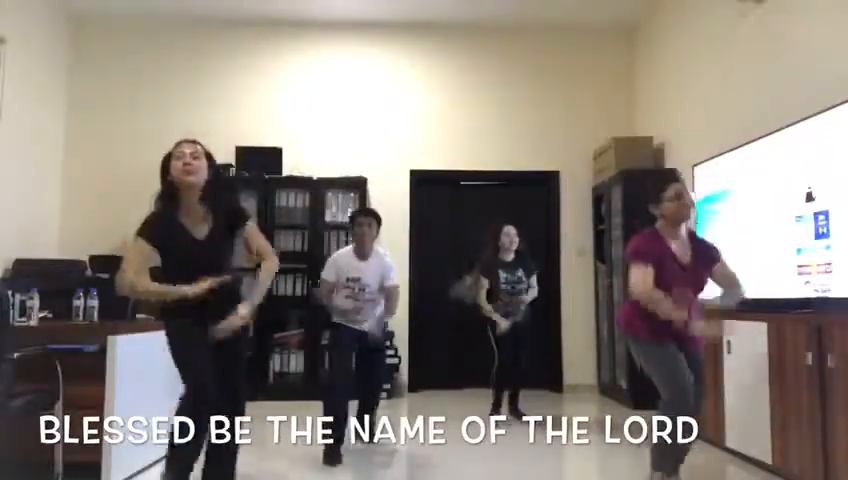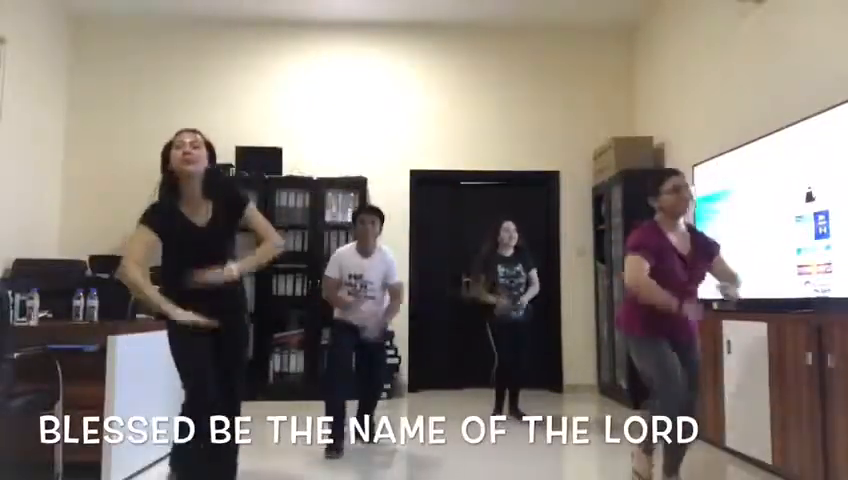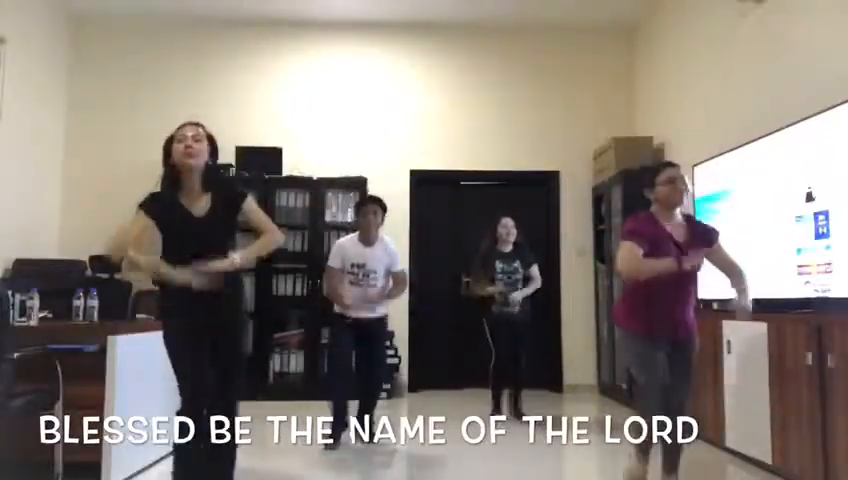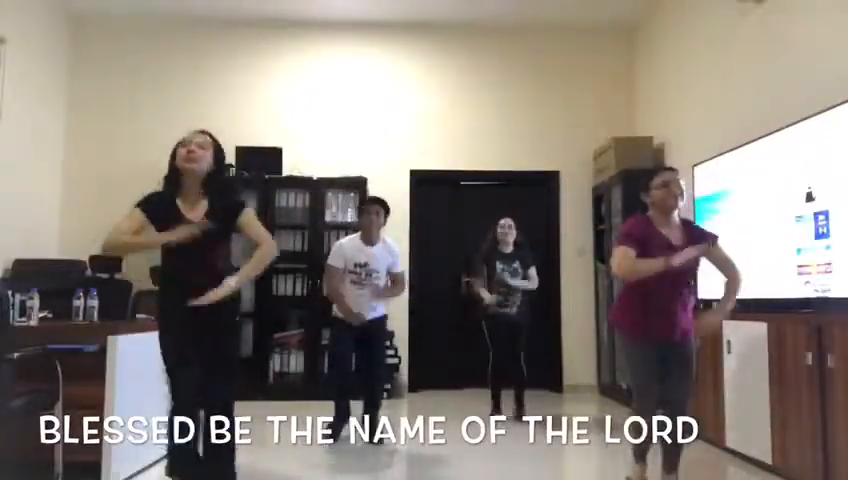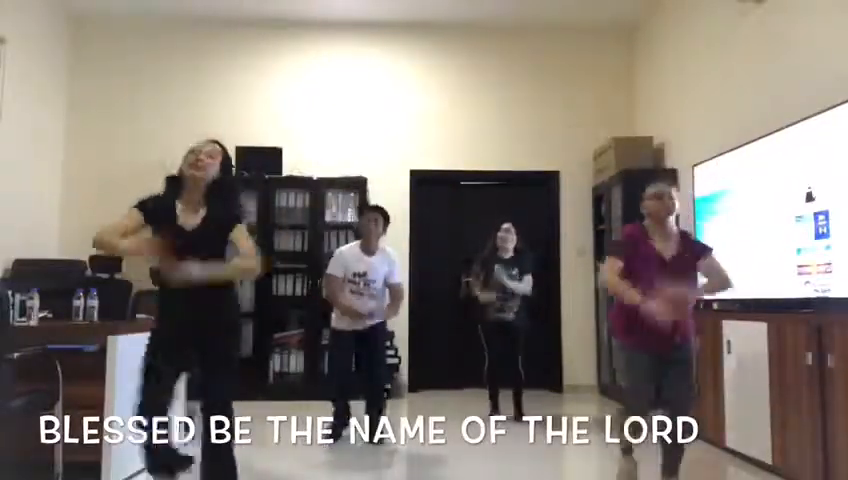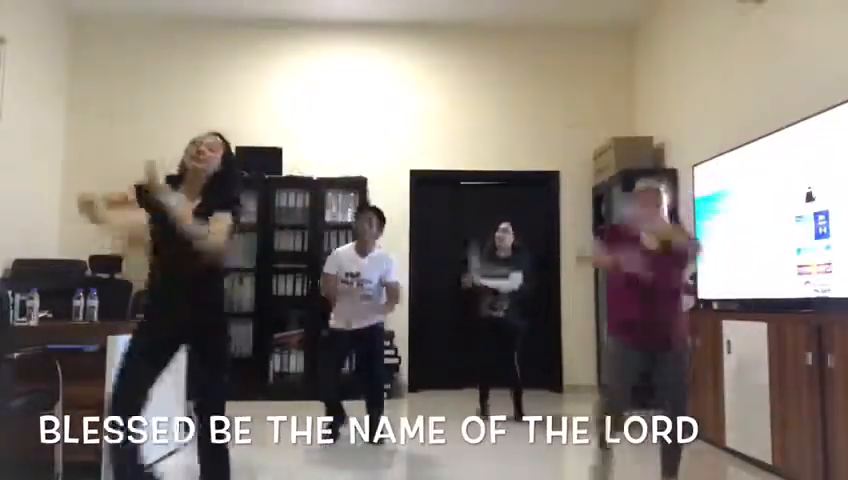
dt=0.1s
person 1, frame 1
left shoulder: (230, 210)
right shoulder: (159, 222)
left elbow: (269, 259)
right elbow: (127, 283)
left wrist: (248, 306)
right wrist: (185, 291)
left hip: (227, 317)
right hip: (184, 315)
left knee: (231, 402)
right knee: (202, 390)
person 1, frame 2
left shoulder: (230, 200)
right shoulder: (160, 213)
left elbow: (274, 242)
right elbow: (129, 269)
left wrist: (235, 269)
right wrist: (171, 310)
left hip: (229, 312)
right hip: (186, 317)
left knee: (229, 401)
right knee: (202, 394)
person 1, frame 3
left shoulder: (229, 195)
right shoulder: (160, 202)
left elbow: (274, 235)
right elbow: (120, 250)
left wrist: (234, 260)
right wrist: (171, 273)
left hip: (224, 308)
right hip: (180, 309)
left knee: (224, 400)
right knee: (197, 393)
person 1, frame 4
left shoulder: (228, 202)
right shoulder: (157, 204)
left elbow: (268, 247)
right elbow: (112, 243)
left wrist: (233, 282)
right wrist: (167, 237)
left hip: (220, 313)
right hip: (176, 313)
left knee: (220, 404)
right knee: (185, 400)
person 1, frame 5
left shoulder: (226, 213)
right shoulder: (158, 206)
left elbow: (252, 265)
right elbow: (102, 238)
left wrist: (202, 272)
right wrist: (139, 249)
left hip: (218, 321)
right hip: (173, 317)
left knee: (216, 410)
right knee: (151, 406)
person 1, frame 6
left shoulder: (221, 204)
right shoulder: (152, 195)
left elbow: (213, 245)
right elbow: (89, 202)
left wrist: (169, 201)
right wrist: (104, 213)
left hip: (205, 316)
right hip: (160, 313)
left knee: (209, 409)
right knee: (124, 401)
person 2, frame 1
left shoulder: (702, 248)
right shoulder: (645, 245)
left elbow: (734, 288)
right elbow: (641, 290)
right wrist: (689, 323)
left hip: (684, 335)
right hip: (647, 334)
left knee: (690, 408)
right knee: (680, 393)
person 2, frame 2
left shoulder: (701, 242)
right shoulder: (644, 238)
left elbow: (733, 280)
right elbow: (634, 281)
left wrist: (730, 289)
right wrist: (679, 305)
left hip: (681, 332)
right hip: (644, 331)
left knee: (687, 406)
right knee: (671, 390)
right ankle: (643, 451)
person 2, frame 3
left shoulder: (699, 231)
right shoulder: (639, 226)
left elbow: (733, 270)
right elbow: (626, 266)
left wrist: (743, 296)
right wrist: (680, 263)
left hip: (681, 329)
right hip: (640, 327)
left knee: (677, 403)
right knee: (652, 392)
person 2, frame 4
left shoulder: (696, 235)
right shoulder: (635, 230)
left elbow: (731, 271)
right elbow: (620, 269)
left wrist: (722, 309)
right wrist: (670, 261)
left hip: (679, 331)
right hip: (637, 329)
left knee: (678, 404)
right knee: (647, 399)
person 2, frame 5
left shoulder: (693, 246)
right shoulder: (629, 240)
left elbow: (723, 281)
right elbow: (607, 278)
left wrist: (689, 292)
right wrist: (645, 302)
left hip: (677, 339)
right hip: (635, 335)
left knee: (680, 410)
right knee: (639, 401)
person 2, frame 6
left shoulder: (679, 240)
right shoulder: (619, 234)
left elbow: (692, 248)
right elbow: (591, 254)
left wrist: (653, 225)
right wrist: (616, 258)
left hip: (669, 338)
right hip: (627, 335)
left knee: (676, 412)
right knee: (615, 396)
right ankle: (604, 453)
person 3, frame 1
left shoulder: (384, 261)
right shoulder: (338, 258)
left elbow: (391, 300)
right elbow: (323, 294)
left wrist: (379, 322)
right wrist: (342, 311)
left hip: (372, 330)
right hip: (343, 326)
left knee: (373, 380)
right knee: (338, 380)
left ankle: (365, 423)
right ankle: (334, 443)
person 3, frame 2
left shoulder: (387, 258)
right shoulder: (341, 255)
left elbow: (397, 297)
right elbow: (328, 290)
left wrist: (380, 324)
right wrist: (345, 304)
left hip: (375, 326)
right hip: (344, 322)
left knee: (374, 380)
right knee: (337, 376)
left ankle: (365, 426)
right ankle: (335, 435)
person 3, frame 3
left shoulder: (389, 249)
right shoulder: (342, 245)
left elbow: (401, 284)
right elbow: (331, 283)
left wrist: (380, 297)
right wrist: (345, 305)
left hip: (374, 318)
right hip: (344, 317)
left knee: (373, 372)
right knee: (338, 368)
left ankle: (365, 421)
right ankle: (339, 423)
person 3, frame 4
left shoulder: (390, 249)
right shoulder: (343, 246)
left elbow: (400, 285)
right elbow: (331, 283)
left wrist: (381, 293)
right wrist: (348, 311)
left hip: (375, 319)
right hip: (344, 318)
left knee: (375, 372)
right knee: (339, 370)
left ankle: (370, 422)
right ankle: (341, 416)
person 3, frame 5
left shoulder: (389, 259)
right shoulder: (342, 254)
left elbow: (397, 297)
right elbow: (330, 290)
left wrist: (383, 314)
right wrist: (351, 311)
left hip: (373, 327)
right hip: (342, 326)
left knee: (375, 379)
right knee: (339, 379)
left ankle: (374, 426)
right ankle: (341, 419)
person 3, frame 6
left shoulder: (385, 260)
right shoulder: (339, 255)
left elbow: (394, 297)
right elbow: (326, 287)
left wrist: (378, 311)
right wrist: (343, 294)
left hip: (370, 327)
right hip: (340, 326)
left knee: (374, 380)
right knee: (327, 379)
left ankle: (374, 426)
right ankle: (336, 417)
person 4, frame 1
left shoulder: (525, 262)
right shoulder: (489, 264)
left elbow: (534, 288)
right elbow: (481, 298)
left wrist: (525, 298)
right wrist: (497, 318)
left hip: (521, 321)
right hip: (498, 322)
left knee: (519, 361)
right knee: (503, 359)
left ankle: (513, 405)
right ankle: (496, 407)
person 4, frame 2
left shoulder: (524, 257)
right shoulder: (488, 259)
left elbow: (536, 285)
right elbow: (479, 291)
left wrist: (526, 297)
right wrist: (495, 300)
left hip: (522, 319)
right hip: (498, 319)
left knee: (520, 361)
right knee: (503, 359)
left ankle: (514, 405)
right ankle: (498, 408)
person 4, frame 3
left shoulder: (524, 254)
right shoulder: (486, 255)
left elbow: (537, 281)
right elbow: (477, 284)
left wrist: (521, 293)
right wrist: (491, 289)
left hip: (520, 316)
right hip: (496, 315)
left knee: (518, 358)
right knee: (500, 357)
left ankle: (516, 405)
right ankle: (496, 406)
person 4, frame 4
left shoulder: (523, 255)
right shoulder: (488, 255)
left elbow: (534, 282)
right elbow: (478, 281)
left wrist: (514, 282)
right wrist: (484, 294)
left hip: (518, 316)
right hip: (494, 316)
left knee: (518, 358)
right knee: (497, 357)
left ankle: (520, 406)
right ankle: (496, 406)
person 4, frame 5
left shoulder: (522, 261)
right shoulder: (487, 258)
left elbow: (527, 289)
right elbow: (475, 284)
left wrist: (508, 282)
right wrist: (481, 294)
left hip: (515, 321)
right hip: (491, 320)
left knee: (515, 362)
right knee: (493, 360)
left ankle: (518, 408)
right ankle: (494, 407)
person 4, frame 6
left shoulder: (518, 260)
right shoulder: (486, 257)
left elbow: (513, 285)
right elbow: (468, 281)
left wrist: (485, 281)
right wrist: (474, 275)
left hip: (511, 320)
right hip: (485, 319)
left knee: (512, 361)
right knee: (485, 360)
left ankle: (518, 408)
right ankle: (483, 405)
